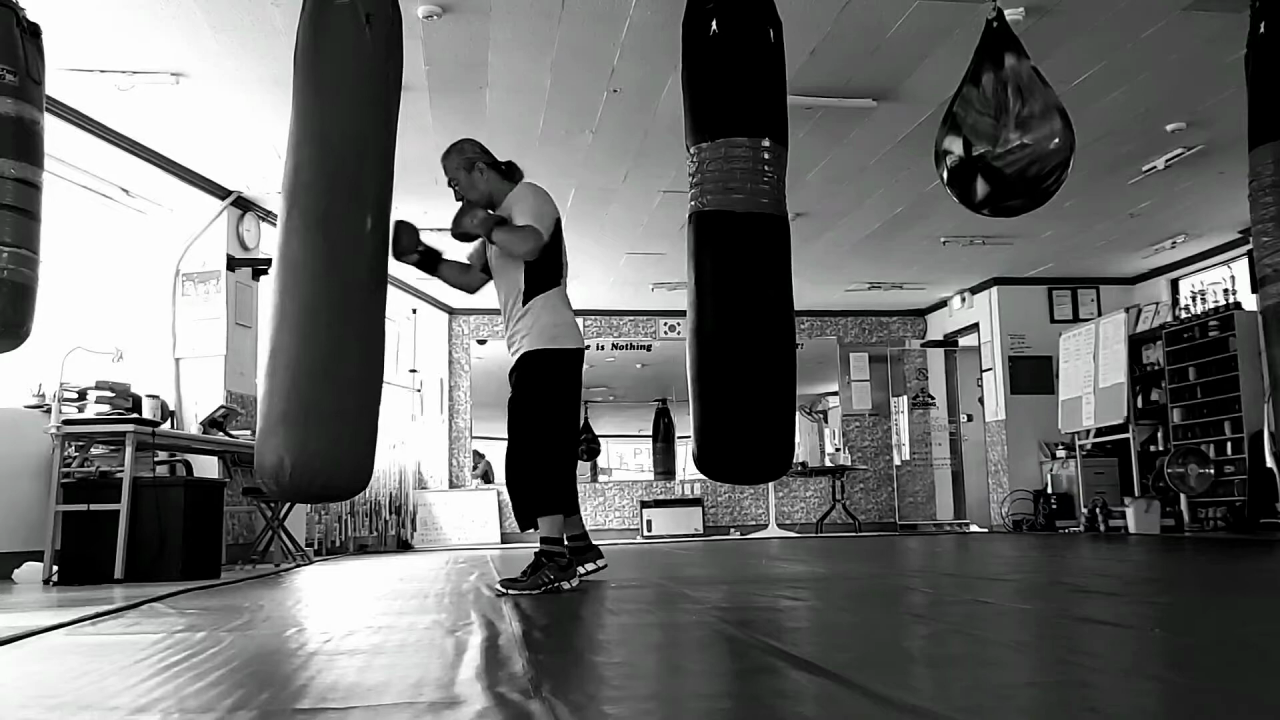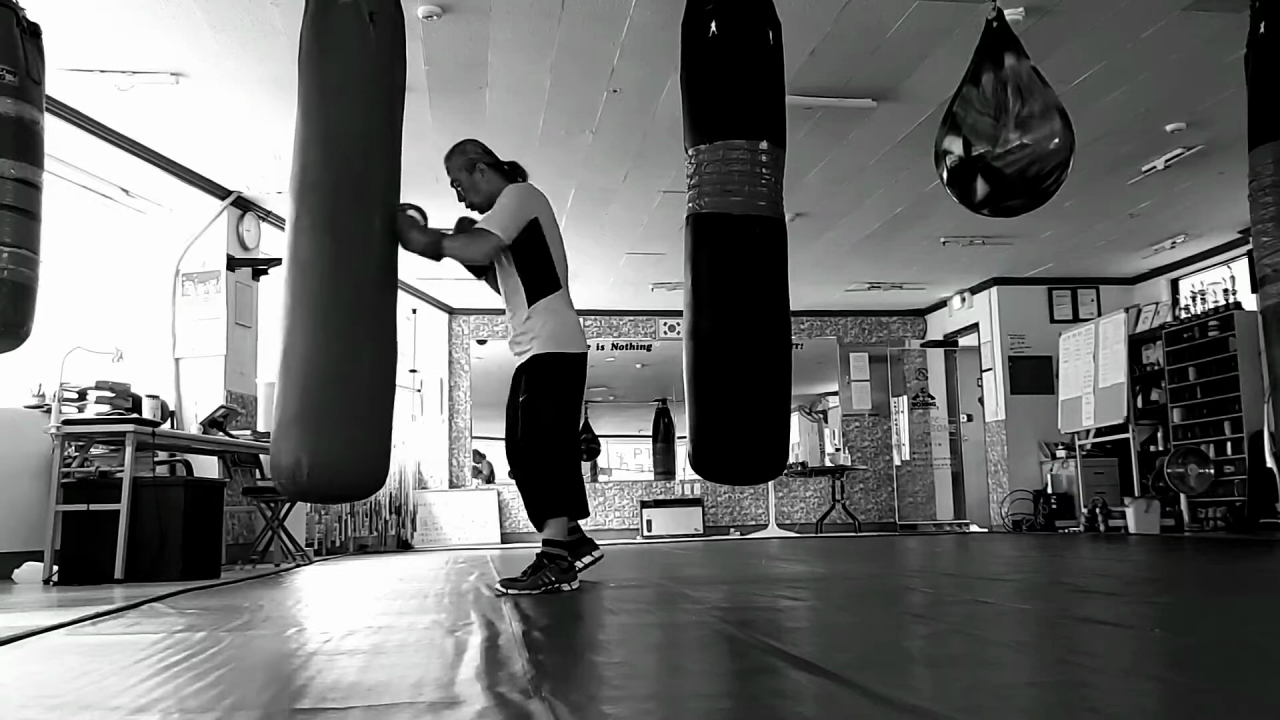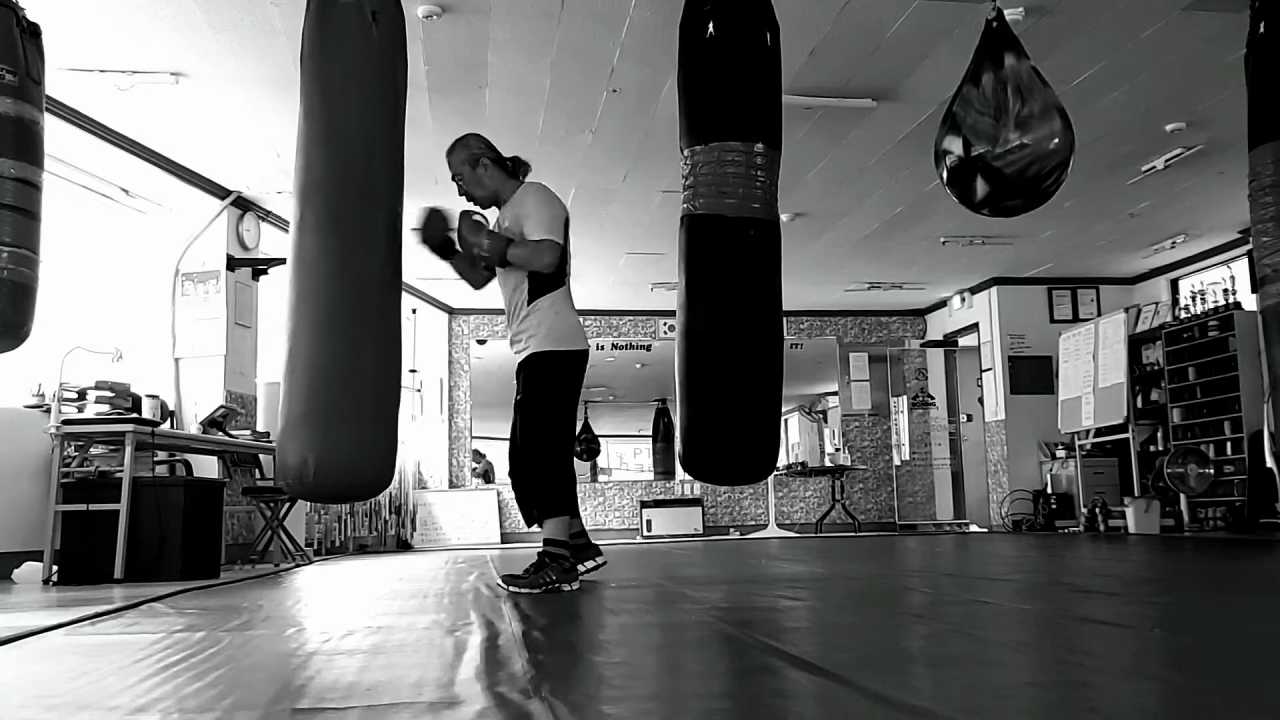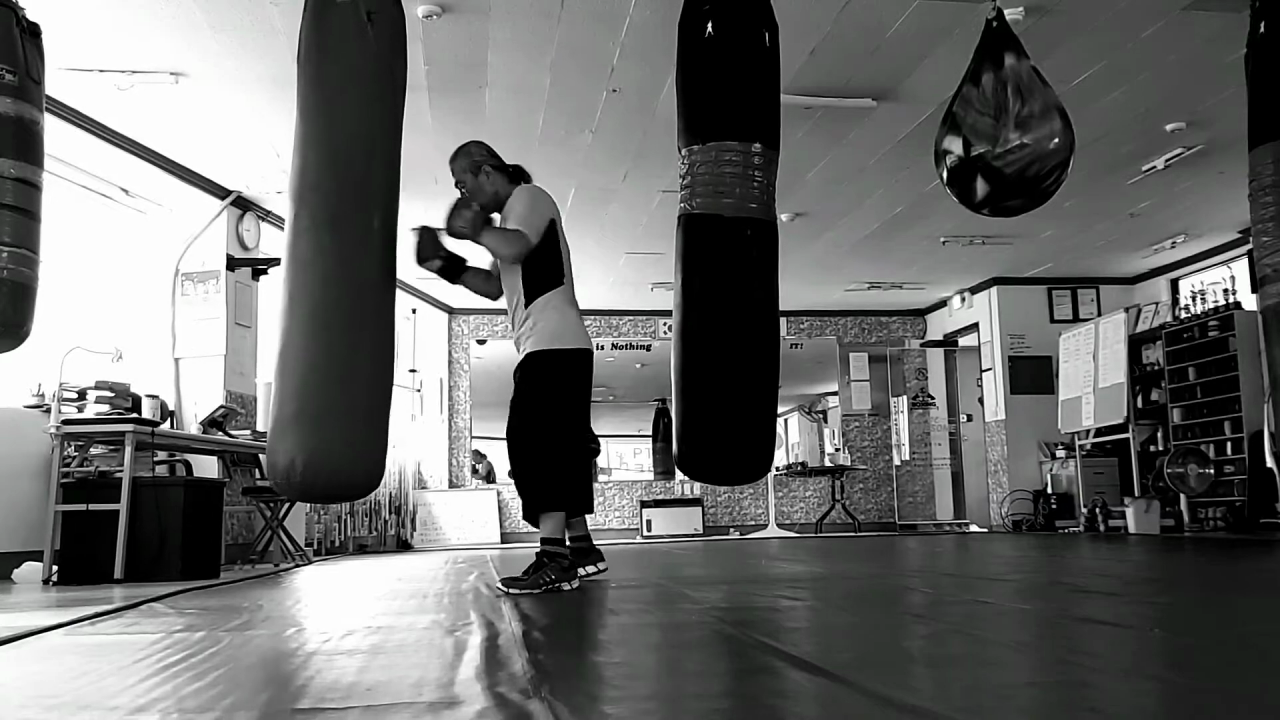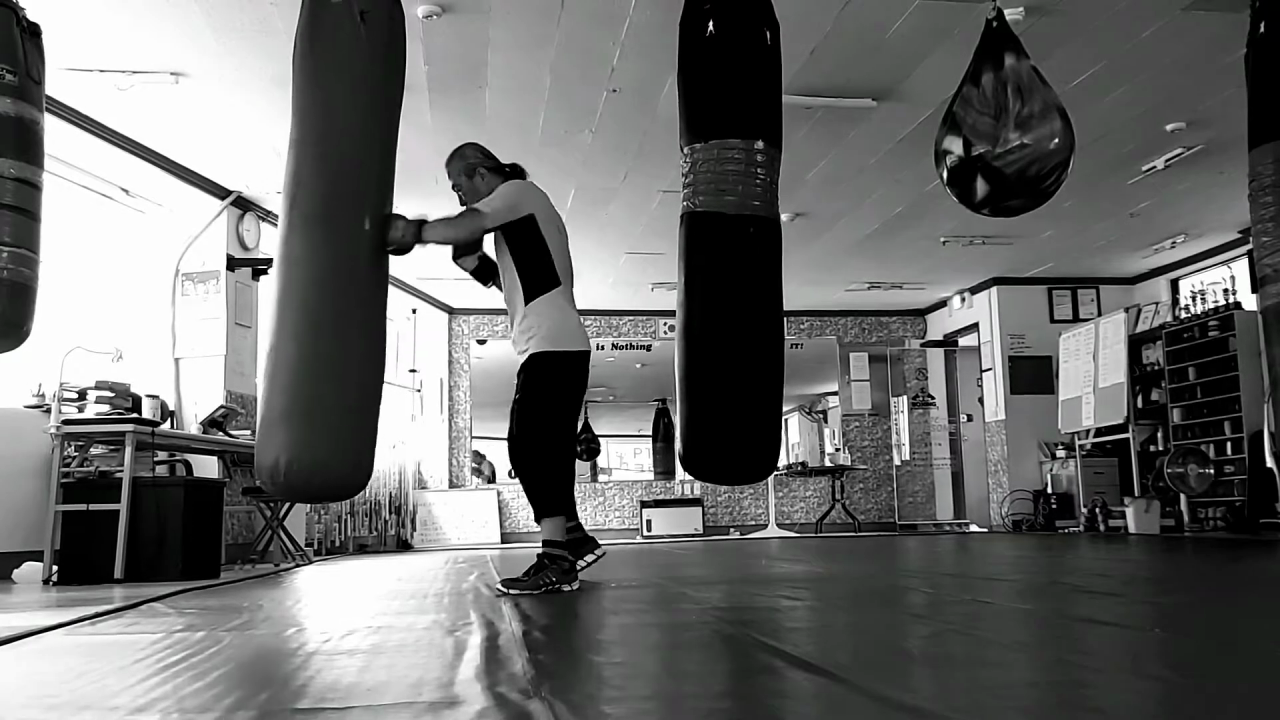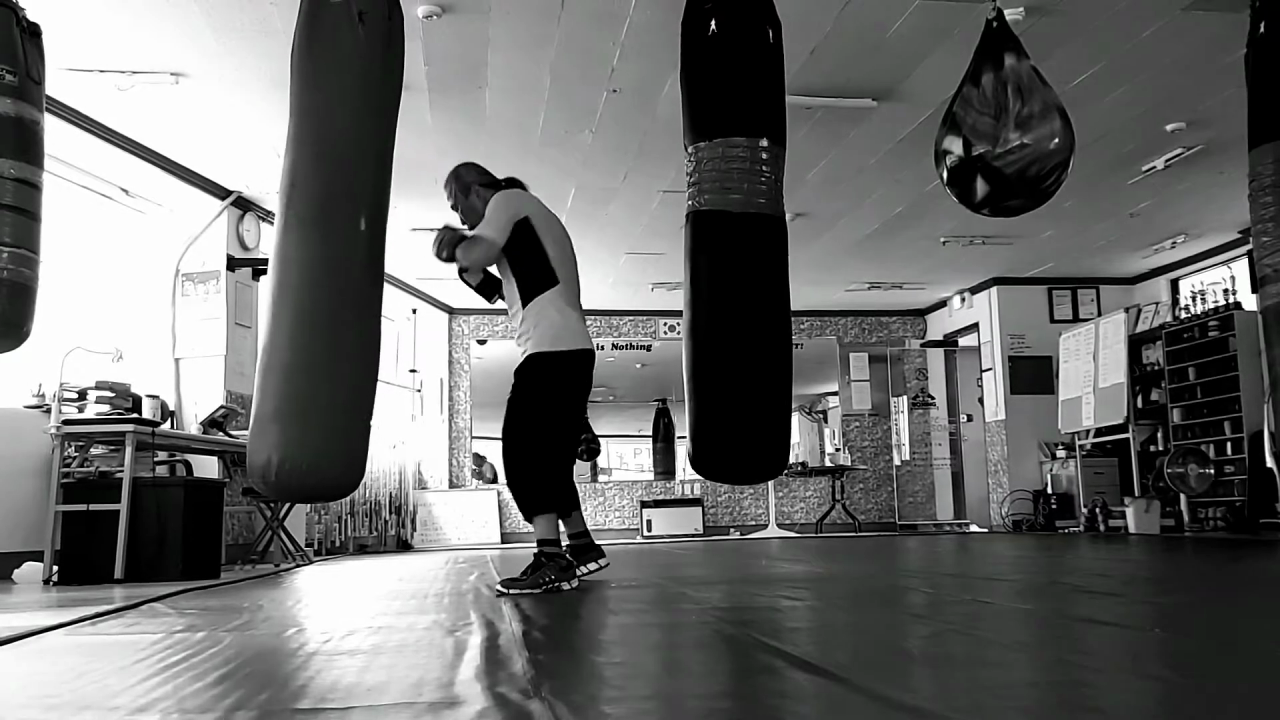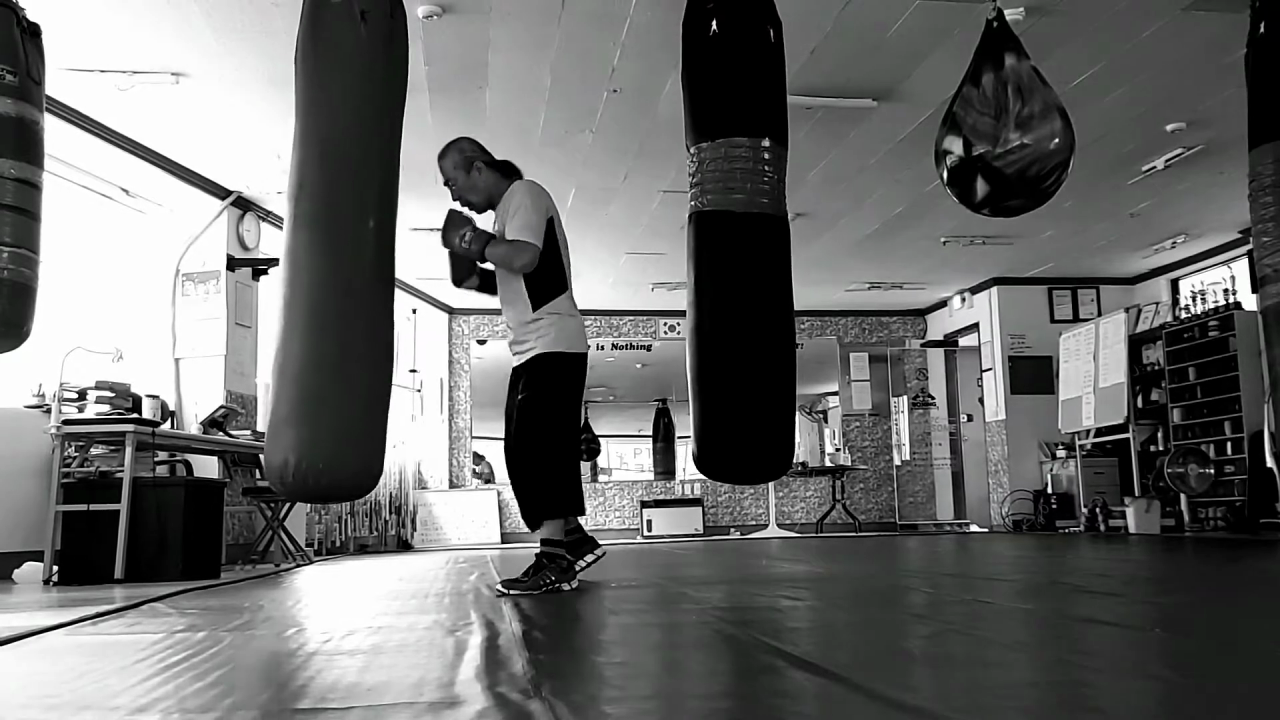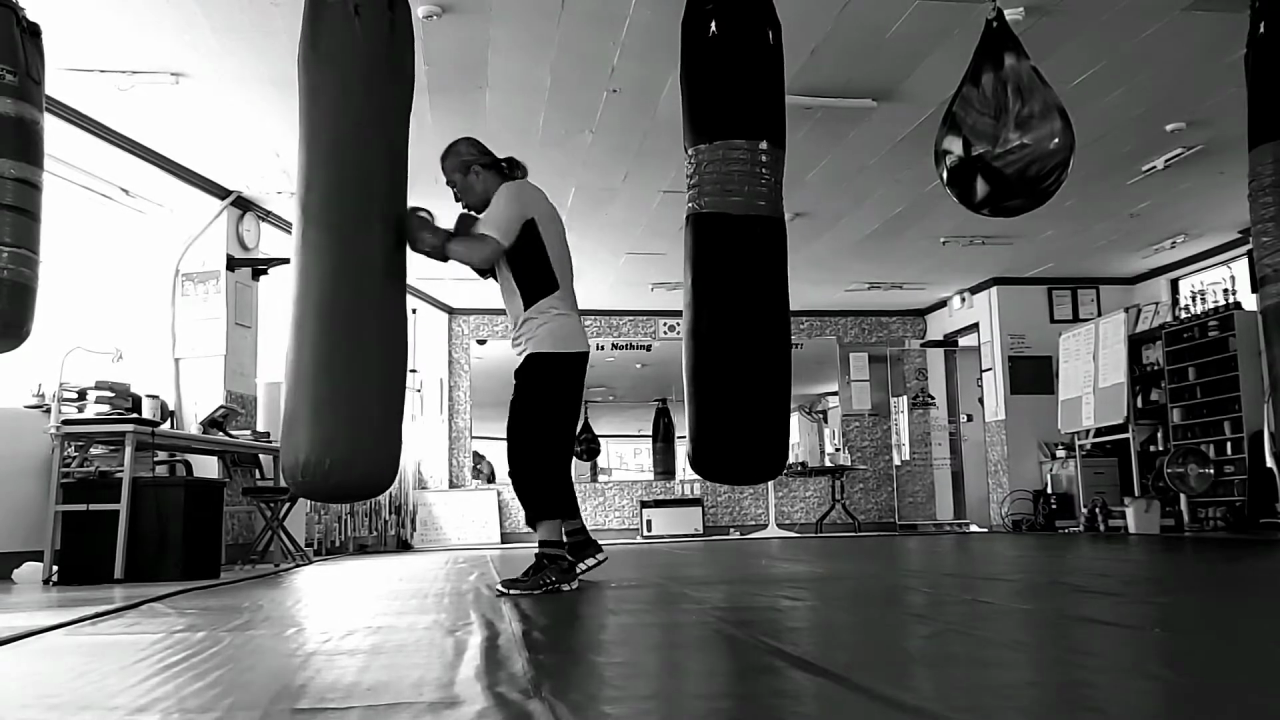
dt=0.4s
person 1, frame 1
left shoulder: (529, 196)
right shoulder: (499, 217)
left elbow: (528, 248)
right elbow: (469, 279)
left wrist: (485, 228)
right wrist: (423, 257)
left hip: (548, 345)
right hip: (536, 348)
left knee: (534, 449)
right knee: (546, 450)
left ankle: (552, 558)
right ankle: (576, 548)
person 1, frame 2
left shoulder: (519, 195)
right shoulder: (506, 212)
left elbow: (480, 250)
right elbow: (497, 275)
left wrist: (427, 239)
right wrist: (433, 246)
left hip: (551, 348)
right hip: (537, 351)
left knee: (541, 450)
right knee: (529, 451)
left ankle: (555, 560)
right ankle: (572, 543)
person 1, frame 3
left shoulder: (534, 197)
right shoulder: (509, 215)
left elbow: (547, 258)
right elbow: (479, 277)
left wrist: (496, 248)
right wrist: (446, 247)
left hip: (551, 345)
right hip: (538, 348)
left knee: (539, 447)
right knee: (537, 448)
left ankle: (556, 559)
right ankle: (577, 546)
person 1, frame 4
left shoulder: (527, 197)
right shoulder: (515, 210)
left elbow: (512, 250)
right elbow: (499, 285)
left wrist: (476, 228)
right wrist: (447, 264)
left hip: (554, 345)
right hip: (549, 349)
left knee: (539, 446)
right knee: (555, 448)
left ankle: (554, 558)
right ankle: (581, 548)
person 1, frame 5
left shoulder: (518, 192)
right shoulder: (513, 208)
left elbow: (464, 228)
right elbow: (516, 280)
left wrist: (413, 232)
right wrist: (479, 264)
left hip: (552, 346)
right hip: (547, 348)
left knee: (539, 448)
right knee: (534, 448)
left ankle: (555, 561)
right ankle: (575, 541)
person 1, frame 6
left shoulder: (507, 200)
right shoulder: (532, 217)
left elbow: (475, 258)
left wrist: (455, 246)
right wrist: (489, 285)
left hip: (551, 350)
right hip: (566, 350)
left knee: (526, 447)
right knee: (550, 452)
left ankle: (552, 559)
right ankle: (582, 547)
person 1, frame 7
left shoulder: (523, 195)
right shoulder: (505, 215)
left elbow: (525, 261)
left wrist: (473, 242)
right wrist: (472, 273)
left hip: (552, 348)
right hip: (534, 352)
left knee: (538, 450)
right knee: (527, 452)
left ankle: (554, 560)
right ankle: (574, 541)
person 1, frame 8
left shoulder: (514, 193)
right shoulder: (517, 203)
left elbow: (482, 252)
left wrist: (436, 240)
right wrist: (453, 245)
left hip: (549, 347)
right hip: (551, 349)
left knee: (532, 449)
right knee: (546, 451)
left ankle: (553, 562)
right ankle: (578, 543)
